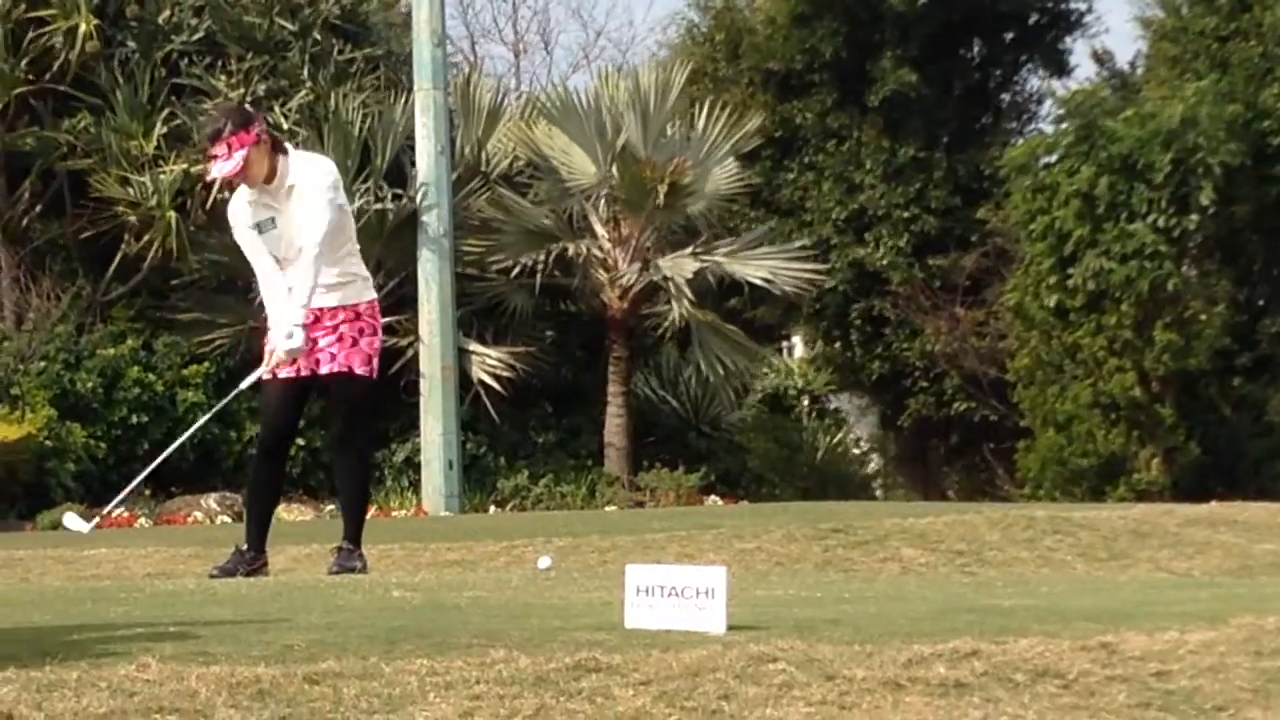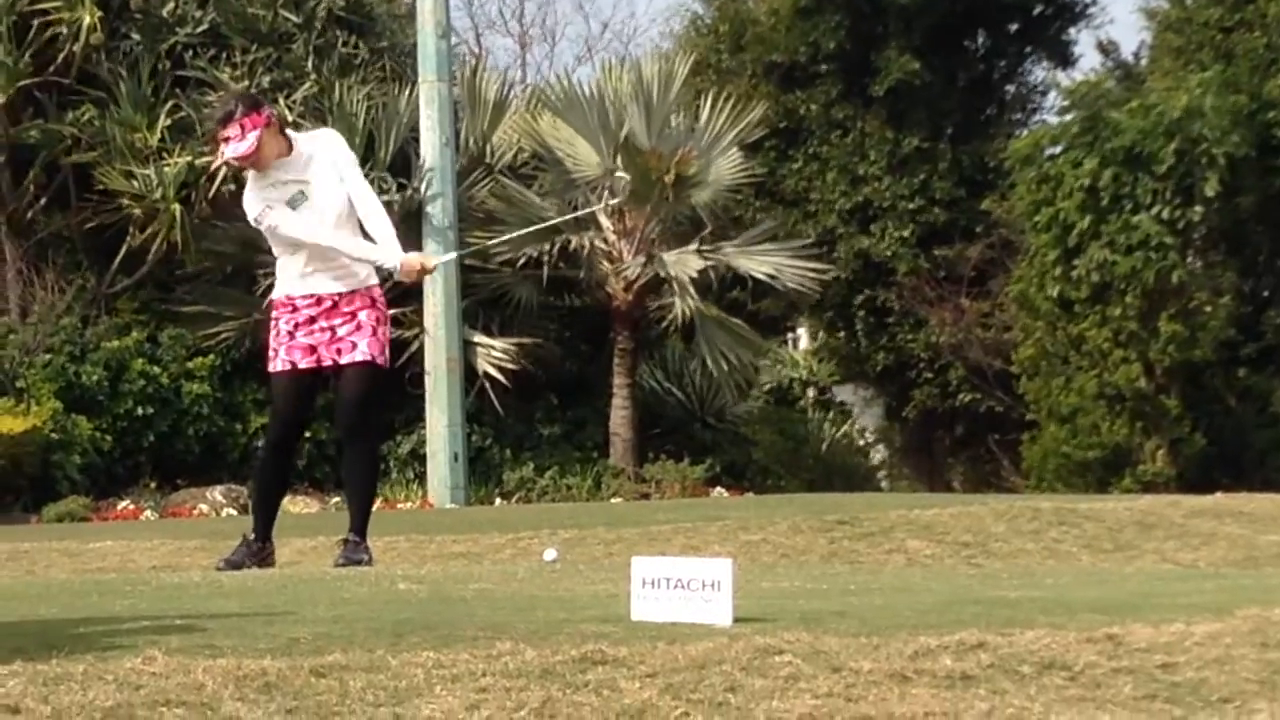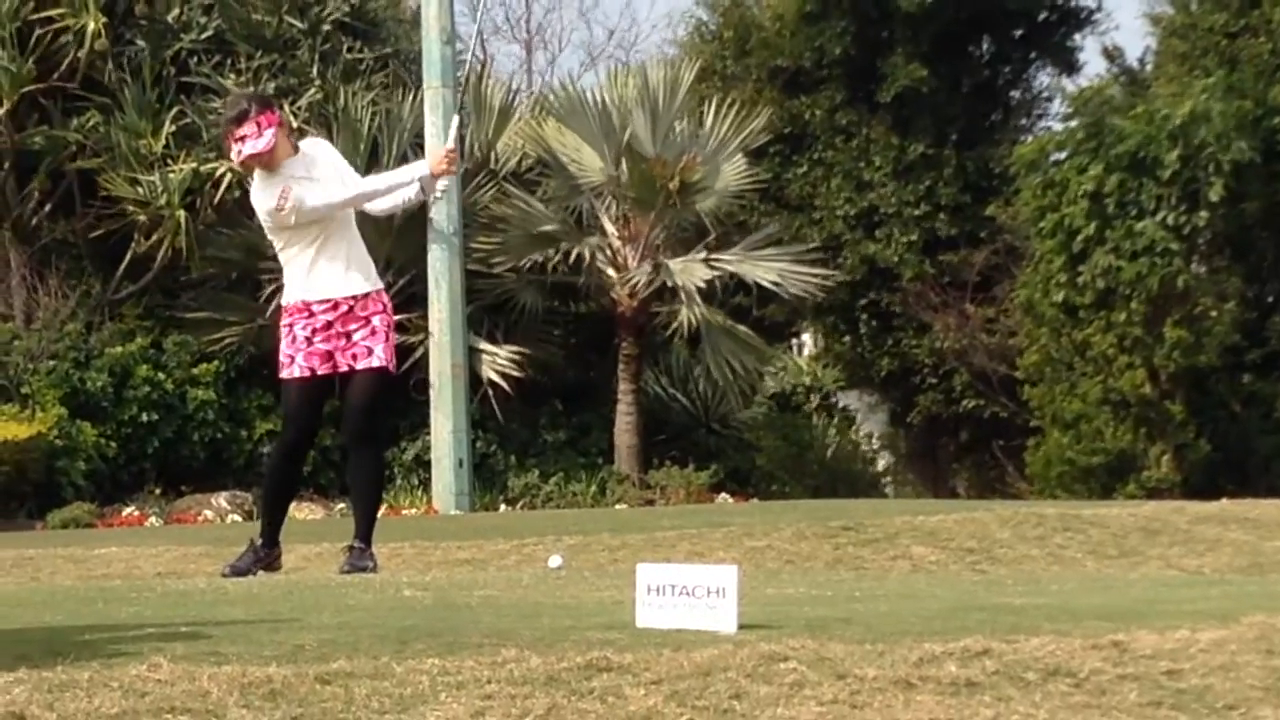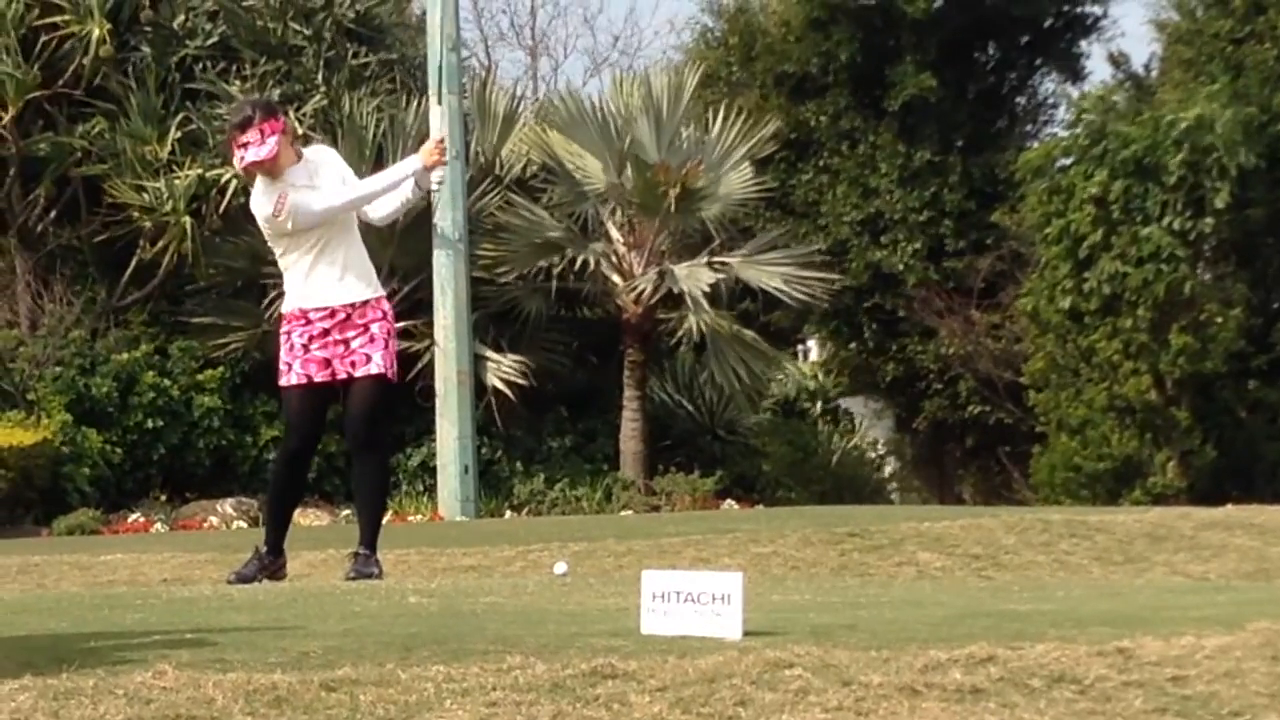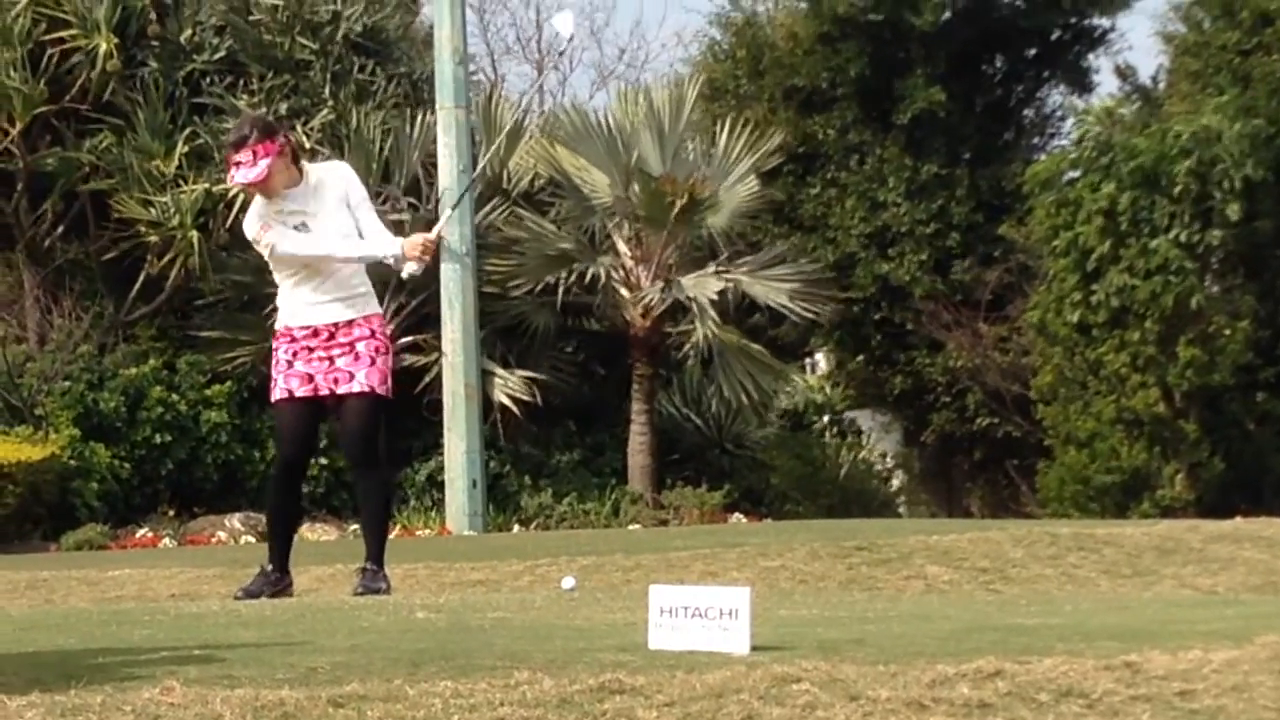
dt=0.2s
person 1, frame 1
left shoulder: (317, 172)
right shoulder: (240, 209)
left elbow: (312, 254)
right elbow: (269, 275)
left wrist: (294, 328)
right wrist: (280, 331)
left hip: (351, 312)
right hip: (290, 322)
left knee: (347, 433)
right knee: (273, 437)
left ankle: (351, 546)
right ankle: (253, 549)
person 1, frame 2
left shoulder: (324, 142)
right shoulder: (258, 199)
left elbow: (365, 203)
right elbow: (324, 237)
left wrist: (396, 254)
right wrist: (392, 262)
left hip: (358, 300)
right hip: (298, 311)
left knee: (356, 422)
right knee: (284, 428)
left ankle: (356, 538)
right ankle: (259, 539)
person 1, frame 3
left shoulder: (318, 150)
right shoulder: (270, 196)
left elbow: (376, 202)
right elbow: (355, 194)
left wrist: (425, 180)
right wrist: (421, 170)
left hip: (366, 306)
right hip: (309, 317)
left knee: (363, 429)
right knee: (296, 433)
left ankle: (362, 544)
right ankle: (266, 544)
person 1, frame 4
left shoulder: (323, 158)
right shoulder: (268, 202)
left elbow: (375, 210)
right elbow: (354, 198)
left wrist: (421, 178)
right wrist: (414, 165)
left hip: (367, 313)
right hip: (308, 325)
left knee: (365, 435)
right knee: (297, 442)
left ankle: (366, 551)
right ankle: (271, 551)
person 1, frame 5
left shoulder: (336, 176)
right shoulder: (258, 222)
left elbow: (373, 233)
right elbow: (328, 251)
left wrist: (405, 249)
right wrist: (396, 249)
left hip: (357, 332)
right hip: (298, 341)
left knee: (363, 452)
right knee: (289, 459)
left ankle: (374, 565)
right ankle: (276, 569)
